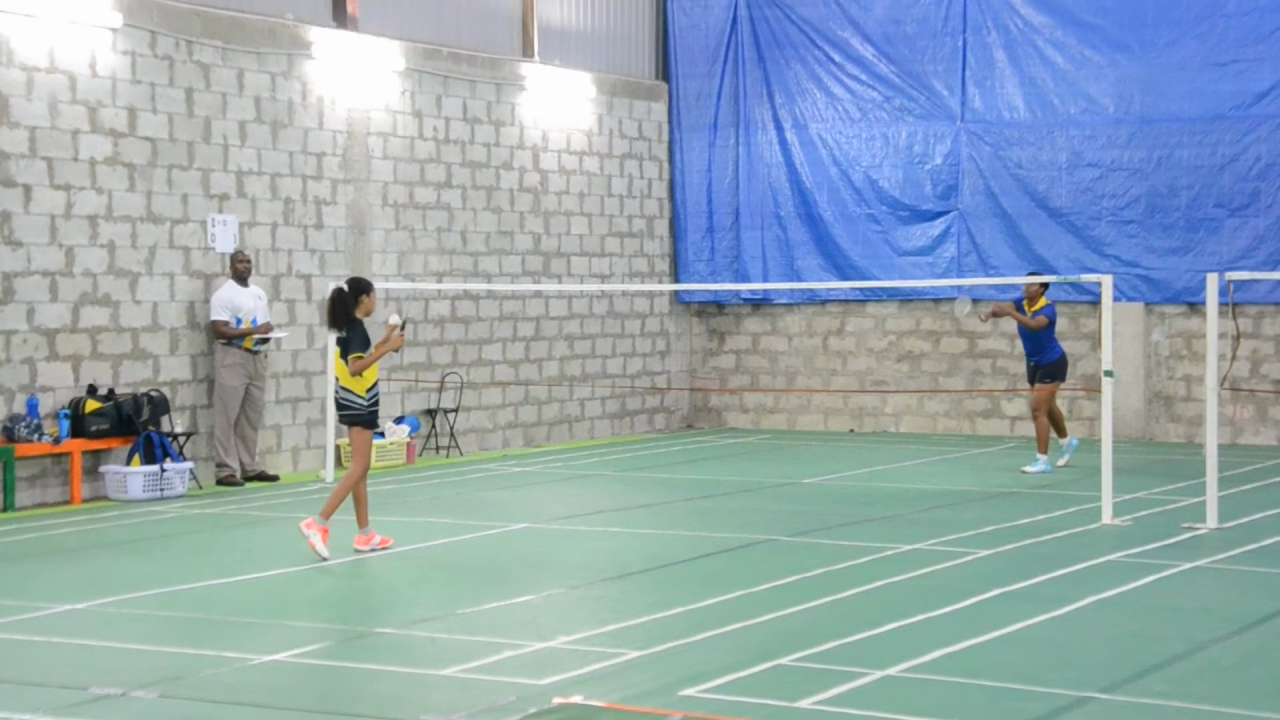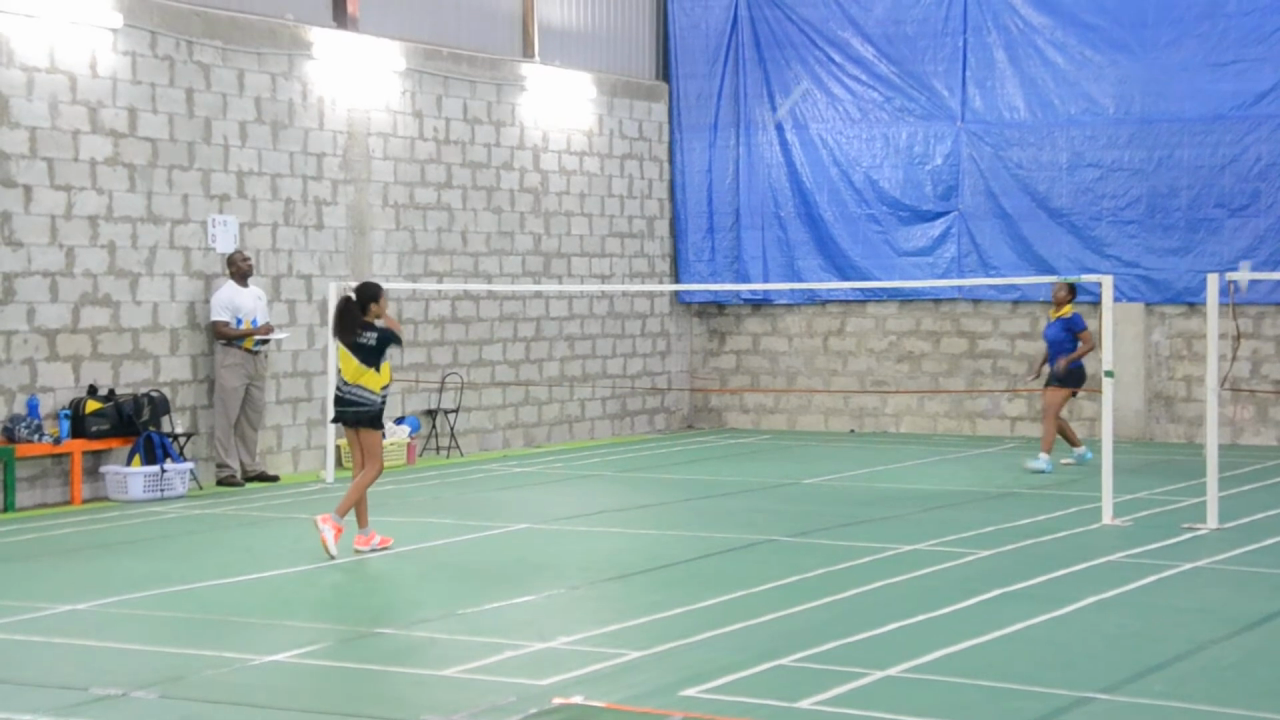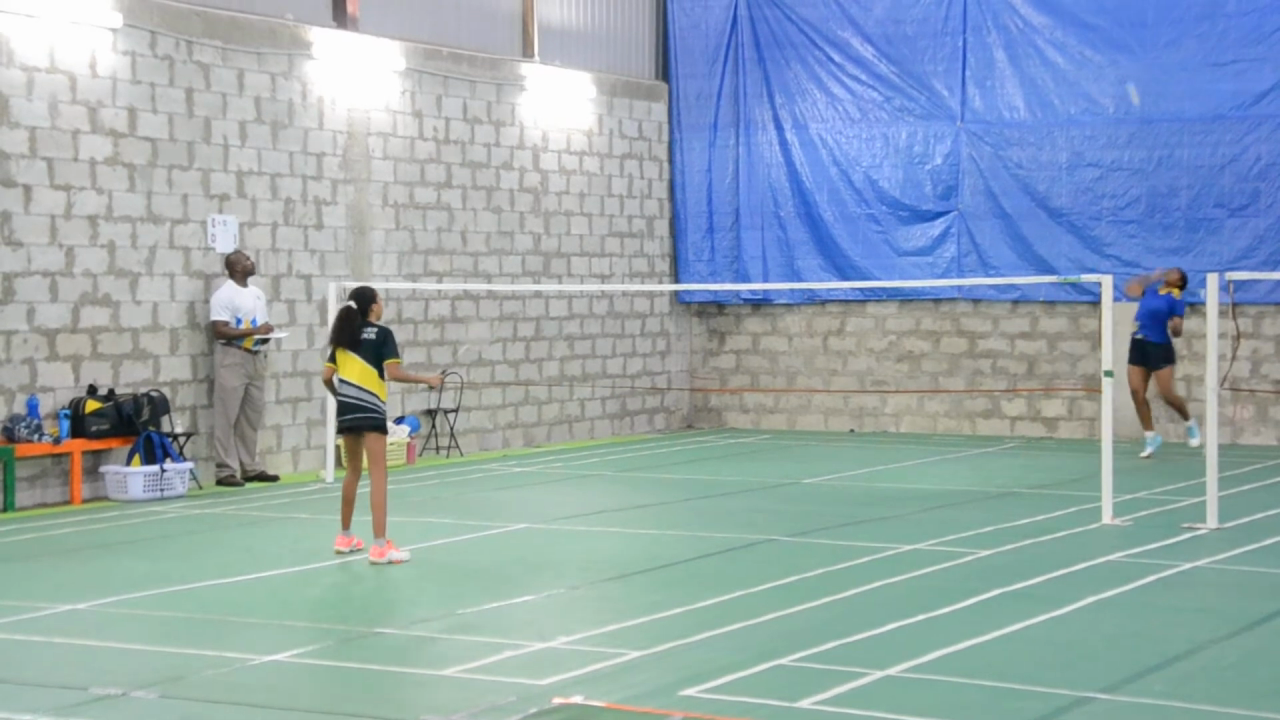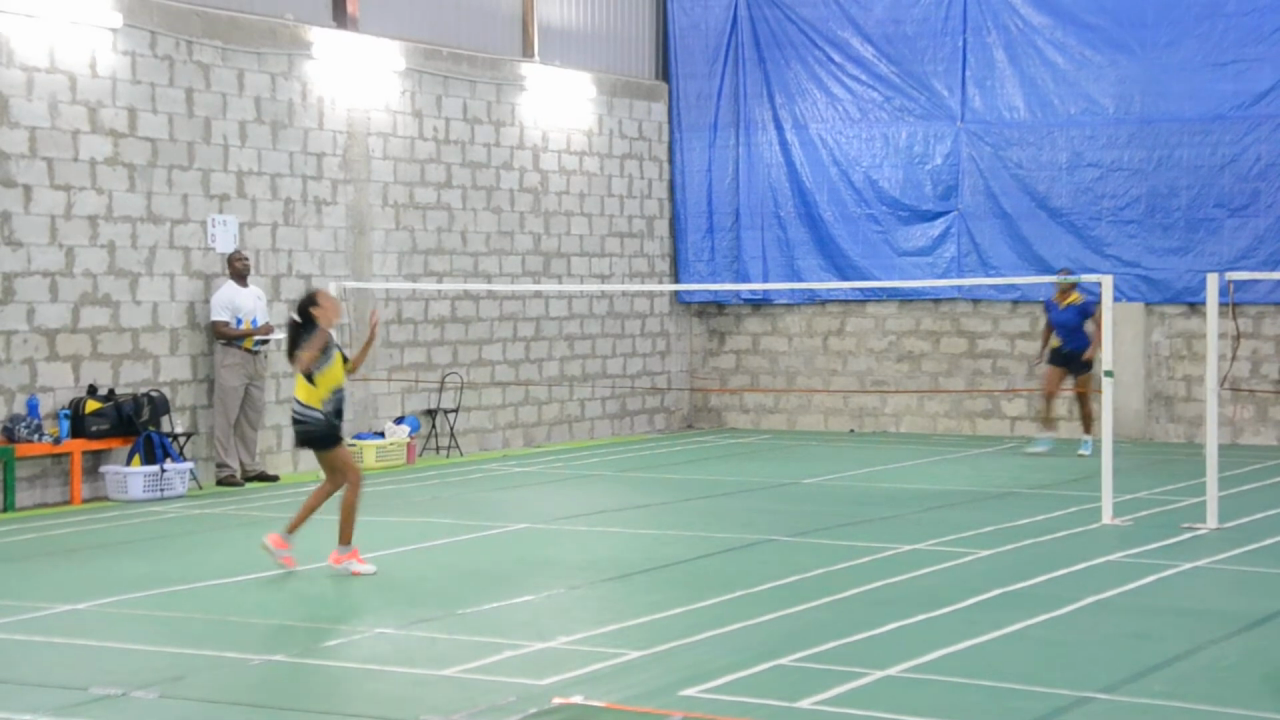
dt=1s
person 1, frame 1
left shoulder: (350, 327)
right shoulder: (356, 328)
right elbow: (355, 368)
left wrist: (384, 340)
right wrist: (388, 348)
left hip: (355, 404)
right hip: (359, 405)
left knee: (361, 468)
right knee: (358, 468)
left ankle: (365, 534)
right ankle: (317, 523)
person 1, frame 2
left shoulder: (347, 330)
right shoulder: (380, 335)
right elbow: (397, 335)
right wrist: (387, 318)
left hip: (347, 402)
right hip: (367, 408)
left knee: (361, 468)
right knee: (373, 468)
left ankle: (364, 535)
right ankle: (332, 520)
person 1, frame 3
left shoulder: (344, 336)
right shoulder: (382, 334)
left elbow: (327, 376)
right elbow: (394, 373)
right wrist: (427, 380)
left hip: (346, 409)
right hip: (370, 409)
left knee: (353, 471)
right knee: (378, 475)
left ankle: (345, 536)
right ankle: (380, 546)
person 1, frame 4
left shoulder: (328, 341)
right shoulder: (315, 338)
left elbow: (350, 368)
right elbow: (301, 364)
left wrist: (370, 338)
right wrist: (325, 330)
left hip: (317, 420)
right hip: (316, 422)
left knee: (335, 481)
right knee: (353, 478)
left ankle: (283, 538)
right ankle: (344, 553)
person 2, frame 1
left shoulder: (259, 293)
right shoulder: (224, 294)
right elbow: (219, 331)
left wrist: (267, 332)
right wrist: (253, 330)
left hip: (257, 357)
right hip: (232, 358)
left knee: (253, 415)
right knee: (227, 416)
left ankle: (251, 467)
right ankle: (225, 470)
person 2, frame 2
left shoulder: (259, 293)
right shoulder: (224, 295)
right elbow: (220, 332)
left wrist: (267, 333)
right wrist: (253, 332)
left hip: (257, 358)
right hip: (233, 358)
left knee: (253, 416)
right knee: (228, 417)
left ankle: (251, 467)
right ankle: (226, 471)
person 2, frame 3
left shoulder: (258, 293)
right shoulder: (224, 295)
right elbow: (219, 331)
left wrist: (267, 332)
right wrist: (253, 331)
left hip: (256, 357)
right hip: (232, 357)
left knee: (253, 415)
right knee: (227, 417)
left ankle: (251, 467)
right ankle: (225, 471)
person 2, frame 4
left shoulder: (259, 293)
right shoulder: (224, 295)
right elbow: (219, 331)
left wrist: (267, 332)
right wrist: (253, 332)
left hip: (256, 357)
right hip: (232, 358)
left knee: (252, 416)
right knee: (227, 417)
left ankle: (251, 467)
right ankle: (225, 471)
person 3, frame 1
left shoulder: (1048, 308)
right shoulder: (1020, 304)
left elbow: (1035, 325)
right elbow: (1004, 309)
left wrist: (1009, 312)
right wrist: (990, 313)
left hip: (1052, 363)
right hip: (1034, 363)
left knee: (1038, 410)
right knee: (1048, 406)
left ankle: (1043, 461)
right ankle: (1067, 441)
person 3, frame 2
left shoulder: (1072, 318)
right shoulder: (1052, 316)
left elbow: (1089, 344)
left wrist: (1067, 359)
right wrist: (1040, 365)
left hip: (1070, 373)
right hip: (1056, 373)
left knee: (1049, 412)
right knee: (1051, 414)
left ankle: (1044, 460)
right ankle: (1081, 451)
person 3, frame 3
left shoulder: (1176, 300)
right shoulder: (1153, 289)
left elbow: (1176, 333)
right elbow: (1130, 289)
left wrist: (1176, 327)
right wrist: (1151, 277)
left hip: (1159, 347)
right hip: (1138, 345)
left knee: (1168, 395)
right knee: (1136, 393)
left ankle: (1190, 423)
right ankle: (1151, 438)
person 3, frame 4
left shoulder: (1082, 304)
right shoulder: (1051, 304)
left elbow: (1099, 326)
left wrist: (1093, 348)
right wrist: (1042, 349)
left hip: (1080, 354)
right hip: (1059, 352)
left knee: (1083, 399)
right knee: (1048, 394)
left ankle: (1087, 440)
right ankle: (1045, 439)
